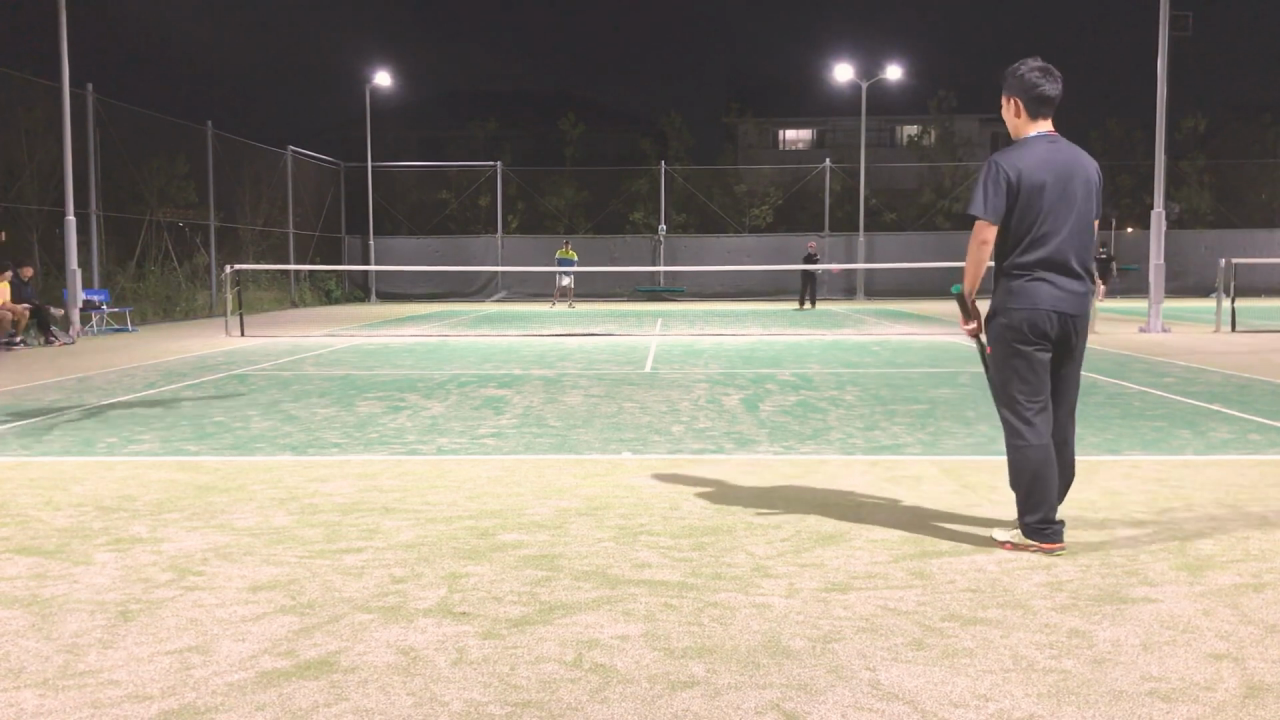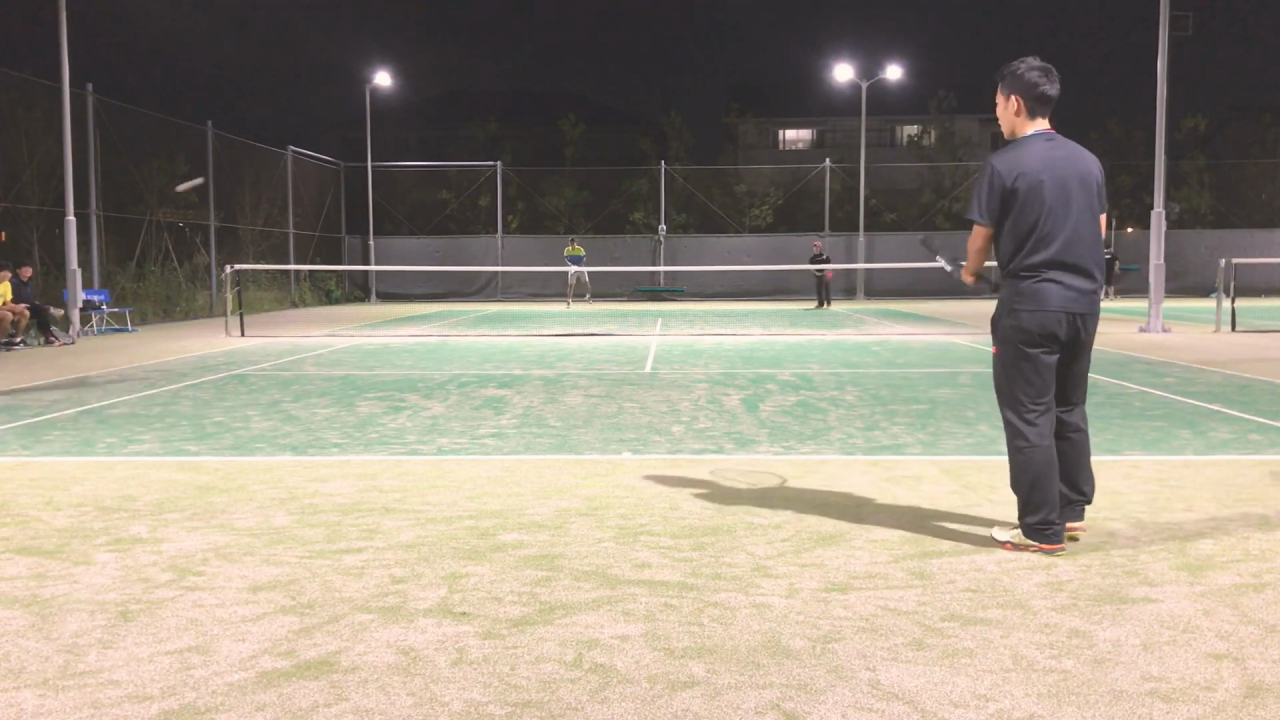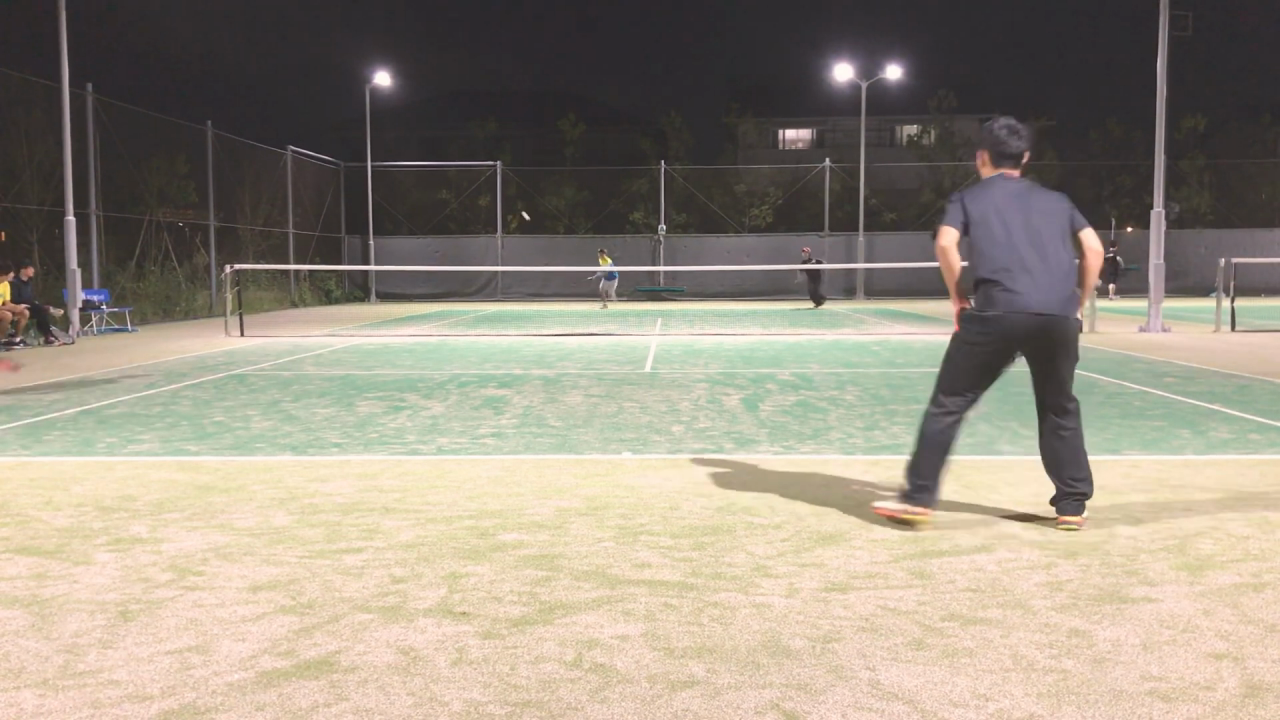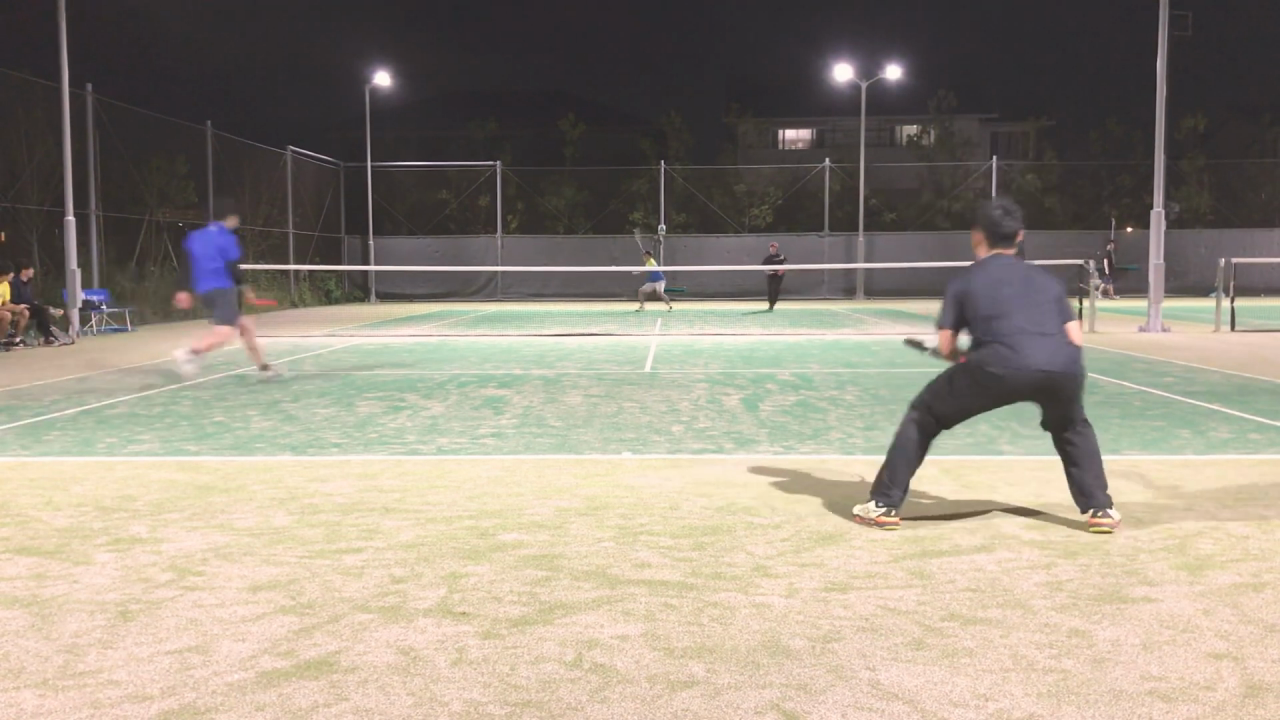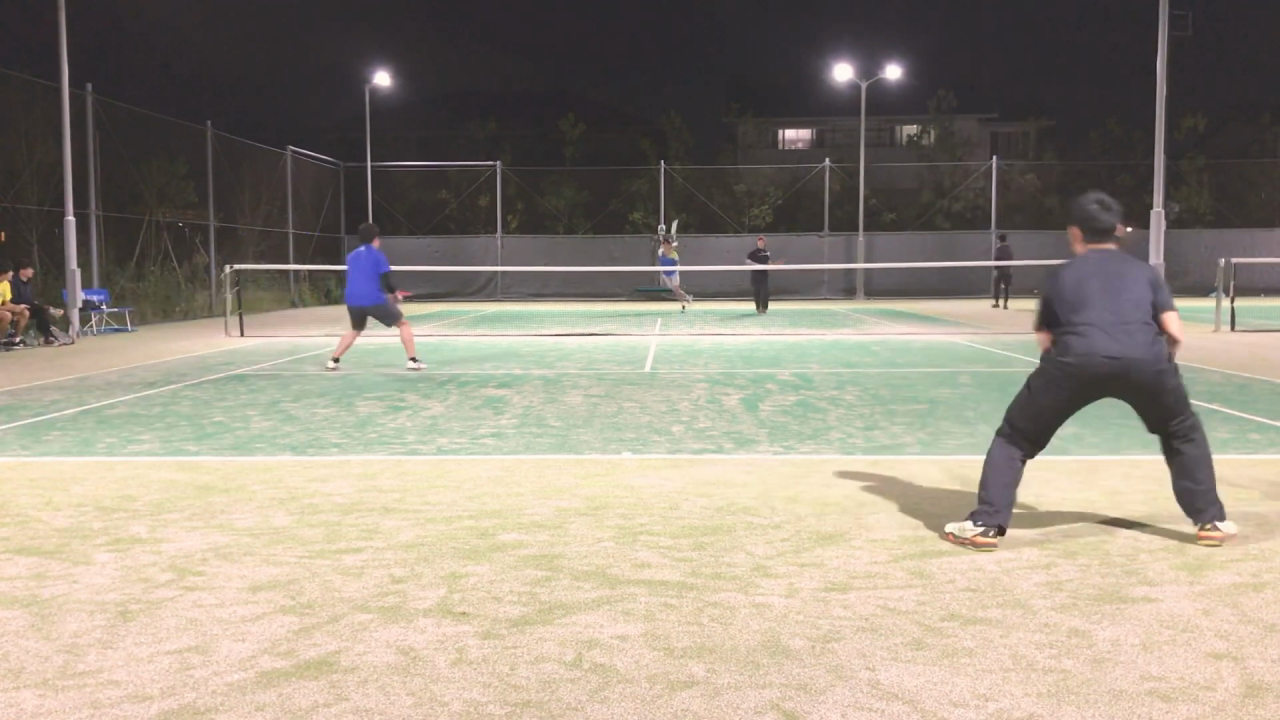
dt=0.7s
person 1, frame 1
left shoulder: (1006, 164)
right shoulder: (1087, 165)
left elbow: (985, 237)
right elbow: (1089, 234)
left wrist: (967, 299)
left hip: (1021, 307)
right hip: (1074, 305)
left knee: (1026, 418)
right knee: (1059, 416)
left ankle: (1040, 529)
right ankle: (1044, 510)
person 1, frame 2
left shoulder: (1004, 164)
right shoulder: (1088, 161)
left elbow: (983, 237)
right elbow: (1098, 230)
left wrist: (971, 270)
left hip: (1029, 306)
right hip: (1083, 303)
left knee: (1029, 419)
right knee: (1070, 411)
left ankle: (1042, 530)
right ankle: (1072, 510)
person 1, frame 3
left shoulder: (969, 198)
right shoulder: (1056, 200)
left elbow: (945, 245)
right elbow: (1094, 250)
left wrist: (958, 301)
right wrist: (1078, 305)
left hip: (1000, 309)
right hip: (1059, 312)
left knee: (948, 401)
right knee: (1061, 410)
left ankle: (917, 498)
right ankle: (1073, 506)
person 1, frame 4
left shoulder: (965, 281)
right shoulder: (1047, 279)
left elbow: (945, 347)
right elbow: (1075, 340)
left wrist: (971, 362)
left hip: (1000, 365)
right hip: (1063, 366)
left knee: (923, 417)
right knee: (1072, 427)
left ankle: (884, 505)
right ankle: (1100, 508)
person 1, frame 5
left shoulder: (1062, 275)
right shoulder: (1145, 272)
left elbow: (1044, 343)
right elbow: (1173, 333)
left hip: (1077, 358)
right hip: (1144, 358)
left knee: (1014, 437)
right knee: (1183, 430)
left ankle: (985, 524)
right ankle: (1211, 520)
